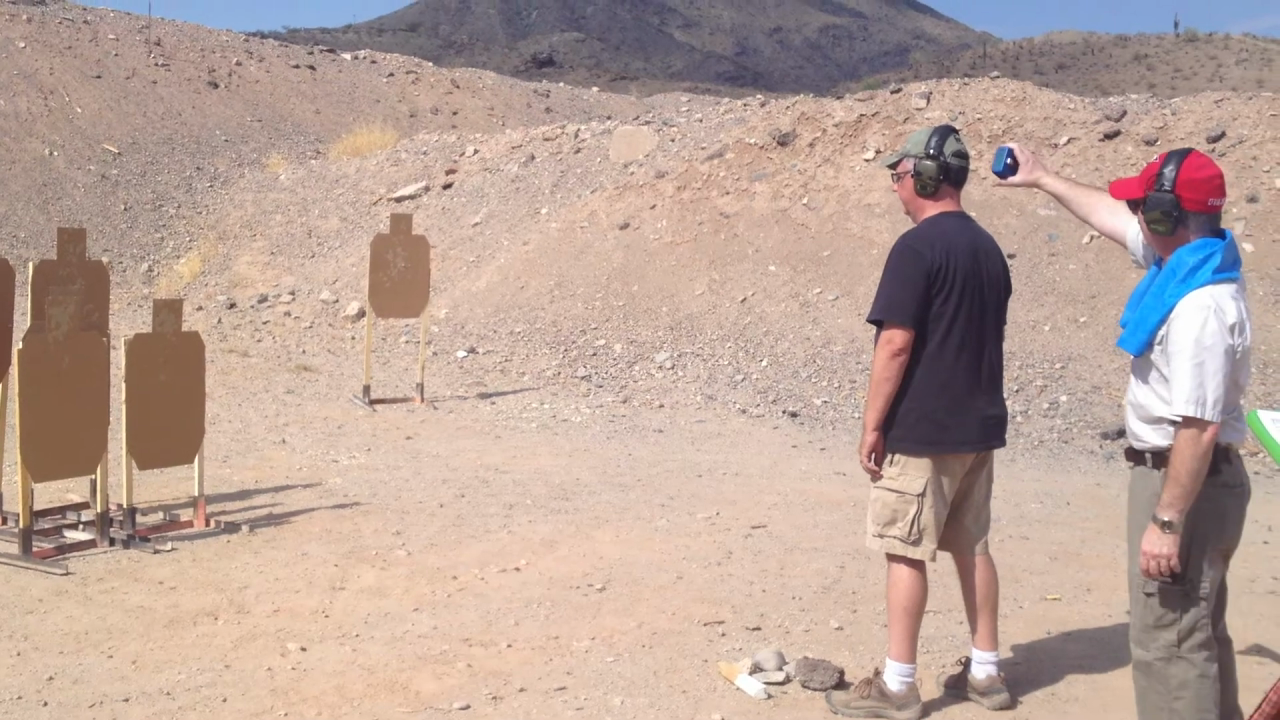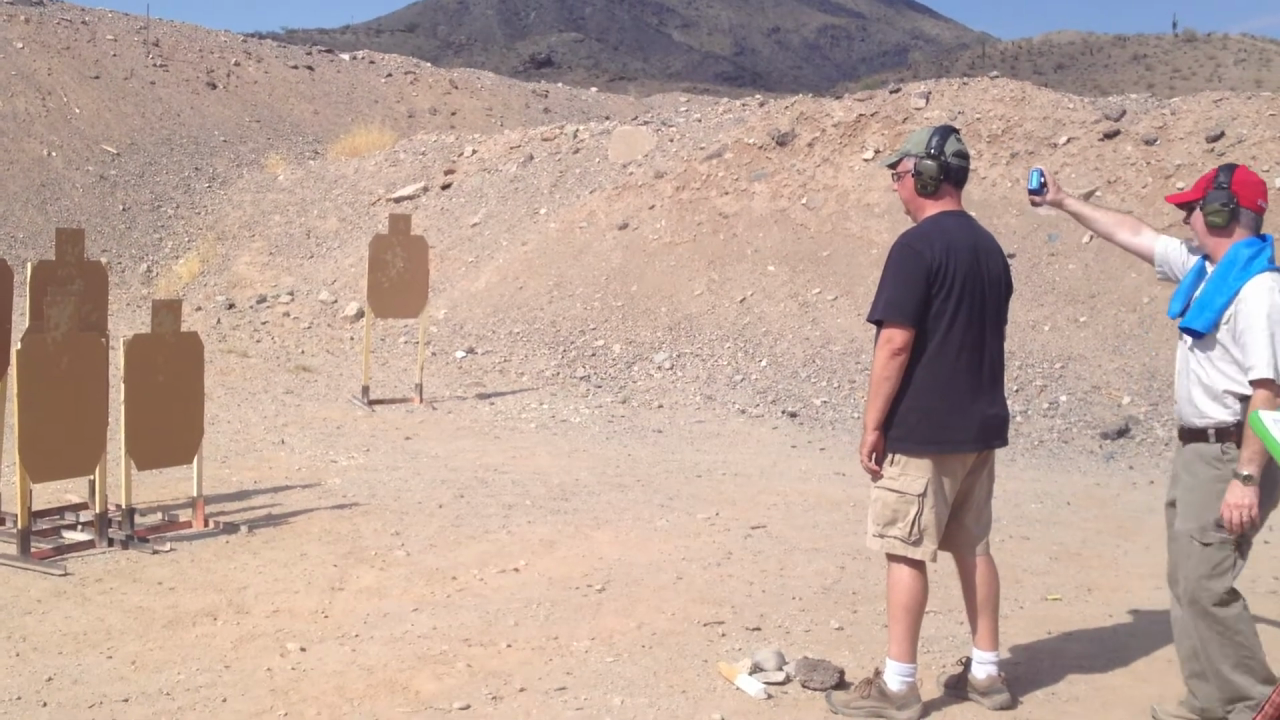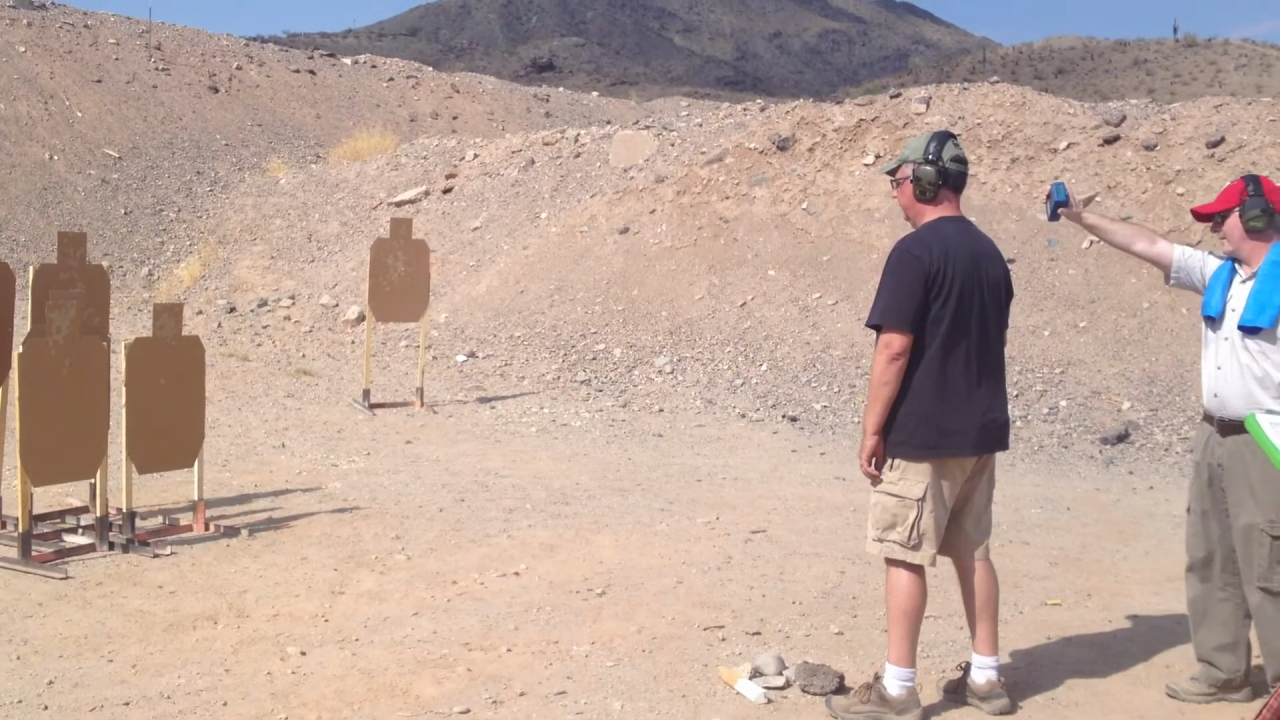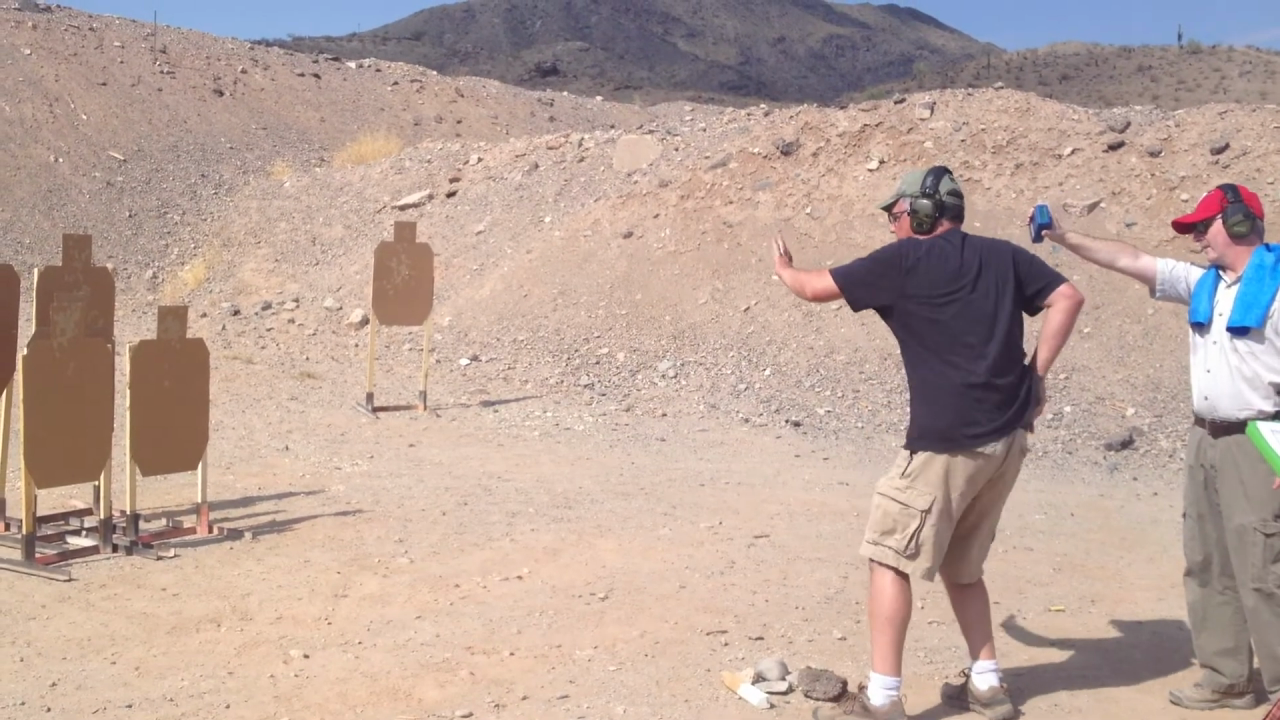
dt=1s
person 1, frame 1
left shoulder: (917, 247)
right shoulder: (988, 247)
left elbow: (896, 344)
left wrist: (872, 426)
left hip: (921, 430)
right hip: (978, 427)
left knee: (906, 552)
right knee: (971, 546)
right ankle: (985, 672)
person 1, frame 2
left shoulder: (917, 245)
right shoulder: (989, 246)
left elbow: (896, 343)
left wrist: (873, 425)
left hip: (921, 430)
right hip: (979, 426)
left knee: (906, 552)
right knee: (972, 545)
right ankle: (985, 672)
person 1, frame 3
left shoulder: (916, 251)
right shoulder: (989, 252)
left elbow: (894, 349)
left wrist: (872, 430)
left hip: (920, 434)
right hip: (979, 431)
left knee: (905, 556)
right knee: (972, 550)
person 1, frame 4
left shoulder: (905, 259)
right shoulder: (1001, 255)
left elbow: (819, 287)
right elbow: (1068, 297)
left wrist: (784, 270)
right wrist: (1037, 372)
left hip: (946, 440)
right hip: (1006, 439)
left knee: (891, 559)
right knee: (959, 565)
person 2, frame 1
left shoulder: (1202, 306)
right shoulder: (1186, 262)
left elbow: (1200, 428)
right elbow: (1109, 213)
left wrist: (1167, 522)
right wrist: (1042, 178)
left hip: (1183, 483)
right hip: (1177, 476)
left knee: (1166, 639)
right knee: (1197, 629)
person 2, frame 2
right shoulder: (1203, 267)
right elbow: (1134, 234)
right wrist: (1065, 202)
left hip: (1230, 455)
right hip: (1198, 449)
left knee: (1205, 587)
right knee: (1190, 583)
person 2, frame 3
right shoulder: (1217, 273)
right elbow: (1147, 244)
right wrist: (1082, 217)
right hip: (1214, 438)
right knee: (1209, 562)
right ankle: (1224, 673)
person 2, frame 4
right shoulder: (1202, 283)
right elbow: (1133, 261)
right wrist: (1065, 239)
right hip: (1205, 440)
right knee: (1208, 567)
right ankle: (1225, 677)
